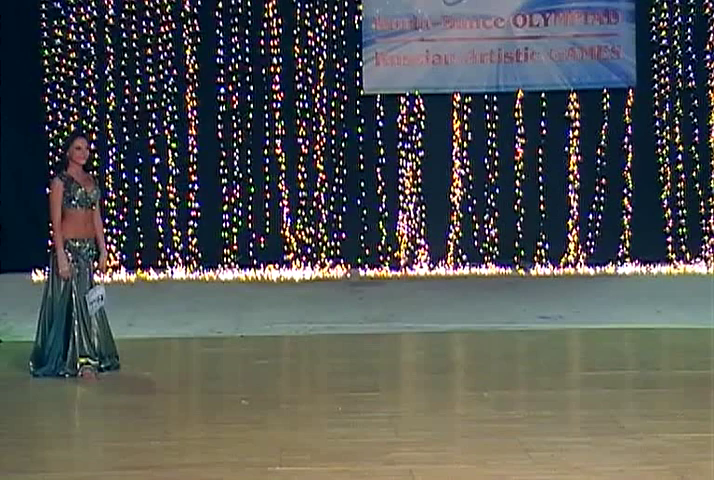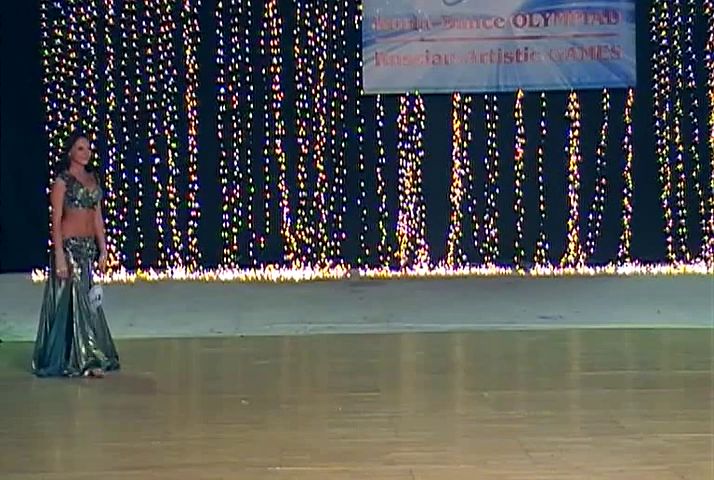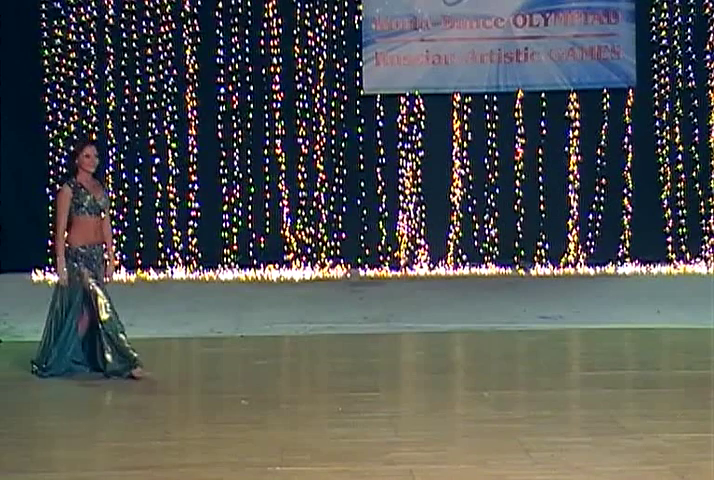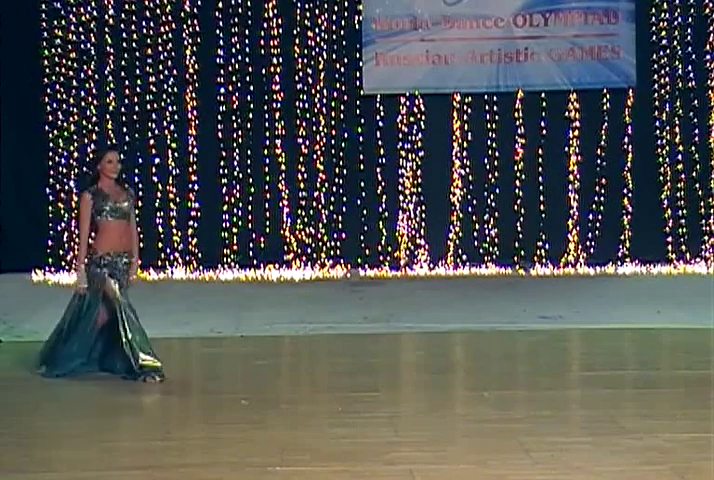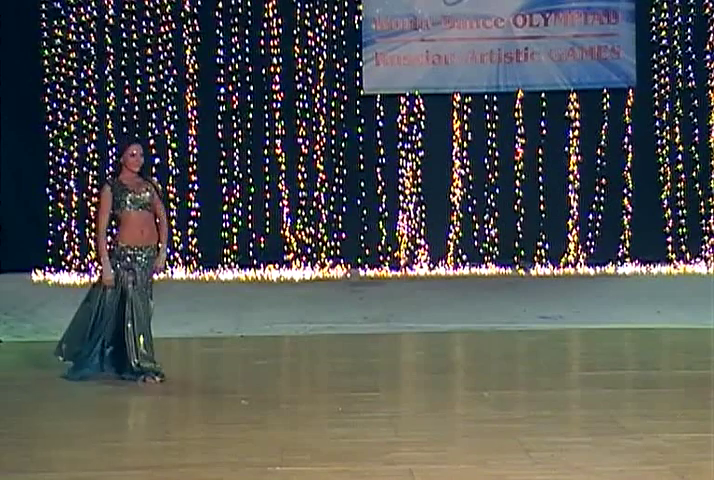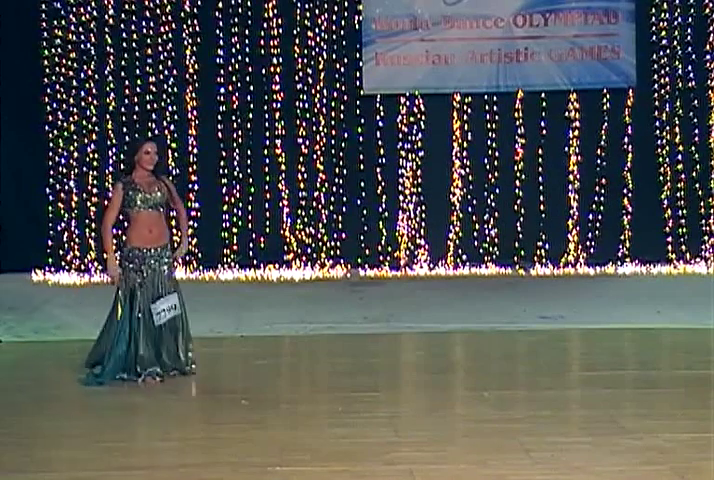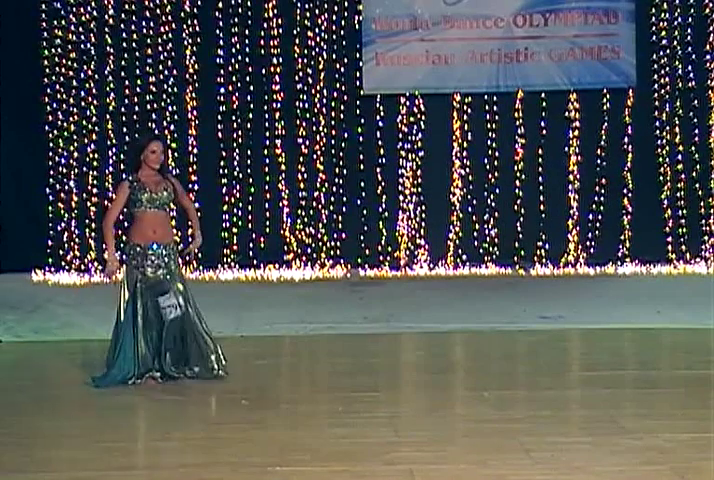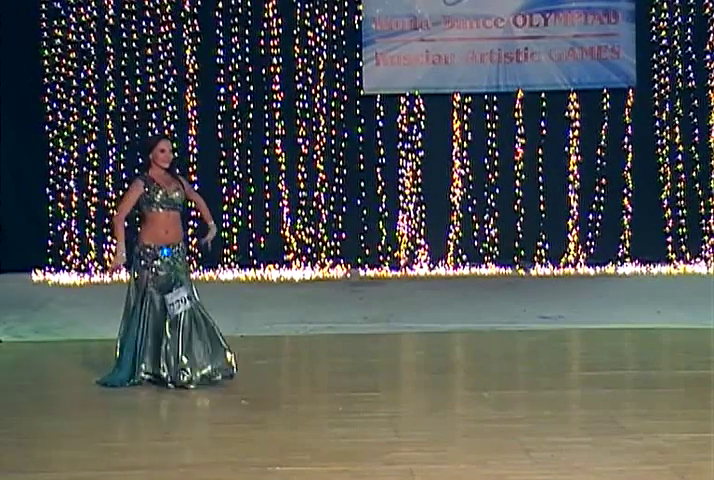
dt=0.3s
person 1, frame 1
left shoulder: (91, 180)
right shoulder: (60, 181)
right elbow: (55, 222)
left wrist: (103, 249)
right wrist: (61, 256)
left hip: (88, 246)
right hip: (69, 246)
left knee: (86, 302)
right knee: (72, 302)
left ankle: (85, 357)
right ankle: (78, 361)
person 1, frame 2
left shoulder: (93, 179)
right shoulder: (62, 181)
right elbow: (56, 221)
left wrist: (103, 249)
right wrist: (59, 256)
left hip: (88, 246)
right hip: (69, 245)
left knee: (83, 301)
right knee: (76, 301)
left ankle: (83, 357)
right ankle: (85, 360)
person 1, frame 3
left shoulder: (101, 188)
right shoulder: (69, 189)
right elbow: (61, 227)
left wrist: (111, 257)
right wrist: (60, 262)
left hip: (96, 253)
right hip: (77, 254)
left knee: (87, 310)
right knee: (101, 305)
left ankle: (72, 358)
right ankle: (124, 360)
person 1, frame 4
left shoulder: (127, 192)
right shoulder: (90, 195)
right elbow: (83, 235)
left wrist: (134, 261)
right wrist: (80, 270)
left hip: (123, 259)
right hip: (102, 260)
left knee: (104, 313)
right knee: (123, 312)
left ankle: (71, 359)
right ankle: (143, 366)
person 1, frame 5
left shoulder: (149, 184)
right shoulder: (111, 188)
left elbow: (161, 217)
right elbow: (101, 228)
left wrist: (163, 249)
right wrist: (104, 262)
left hip: (149, 252)
right hip: (124, 252)
left knee: (139, 307)
right knee: (134, 308)
left ankle: (111, 357)
right ankle: (142, 366)
person 1, frame 6
left shoulder: (163, 182)
right shoulder: (123, 186)
left elbow: (180, 209)
right elbow: (107, 225)
left wrist: (184, 240)
right wrist: (111, 260)
left hip: (163, 253)
right hip: (135, 253)
left knee: (169, 308)
right knee: (141, 309)
left ankle: (169, 361)
right ankle: (144, 367)
person 1, frame 7
left shoulder: (169, 182)
right shoulder: (129, 184)
left elbow: (188, 206)
right elbow: (109, 220)
left wrist: (197, 234)
right wrist: (112, 254)
left hip: (167, 252)
right hip: (139, 252)
left knee: (176, 306)
right knee: (141, 310)
left ankle: (176, 363)
right ankle: (142, 367)
person 1, frame 8
left shoulder: (178, 180)
right shoulder: (142, 183)
left elbow: (197, 199)
right elbow: (119, 216)
left wrist: (211, 224)
right wrist: (120, 249)
left hip: (176, 252)
right hip: (149, 252)
left knee: (182, 308)
right knee: (147, 311)
left ankle: (183, 367)
right ankle: (144, 367)
